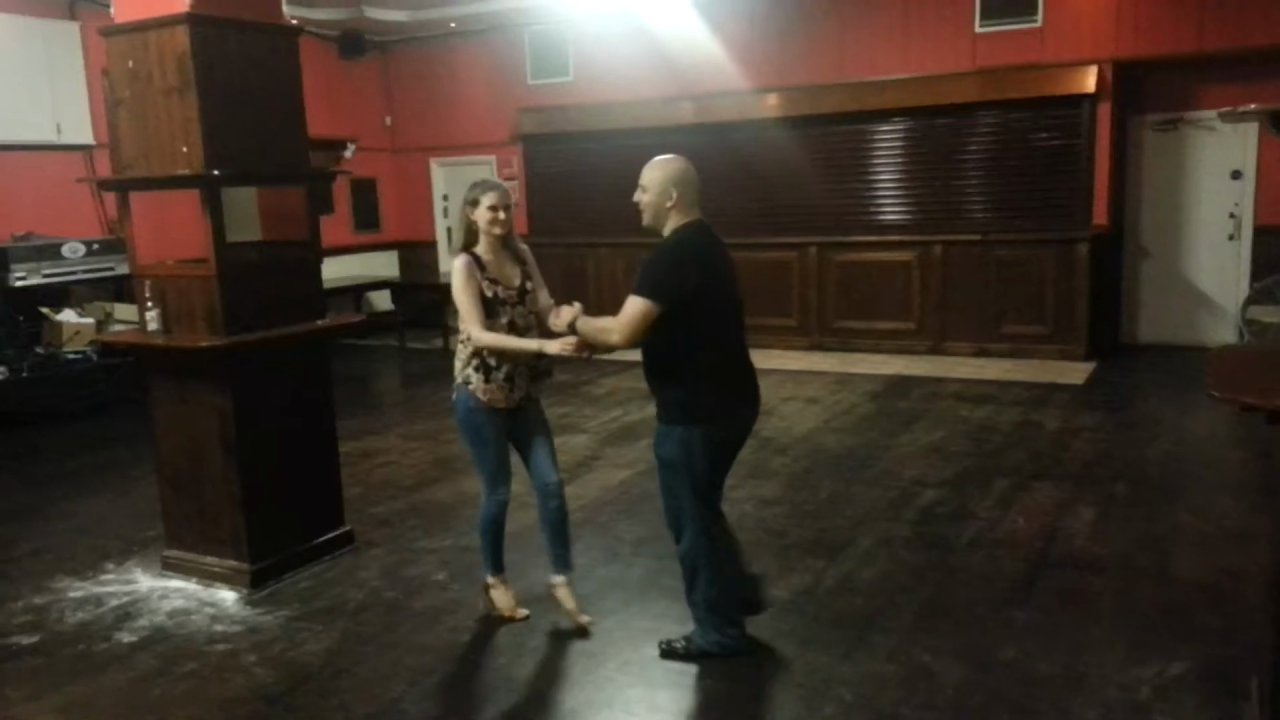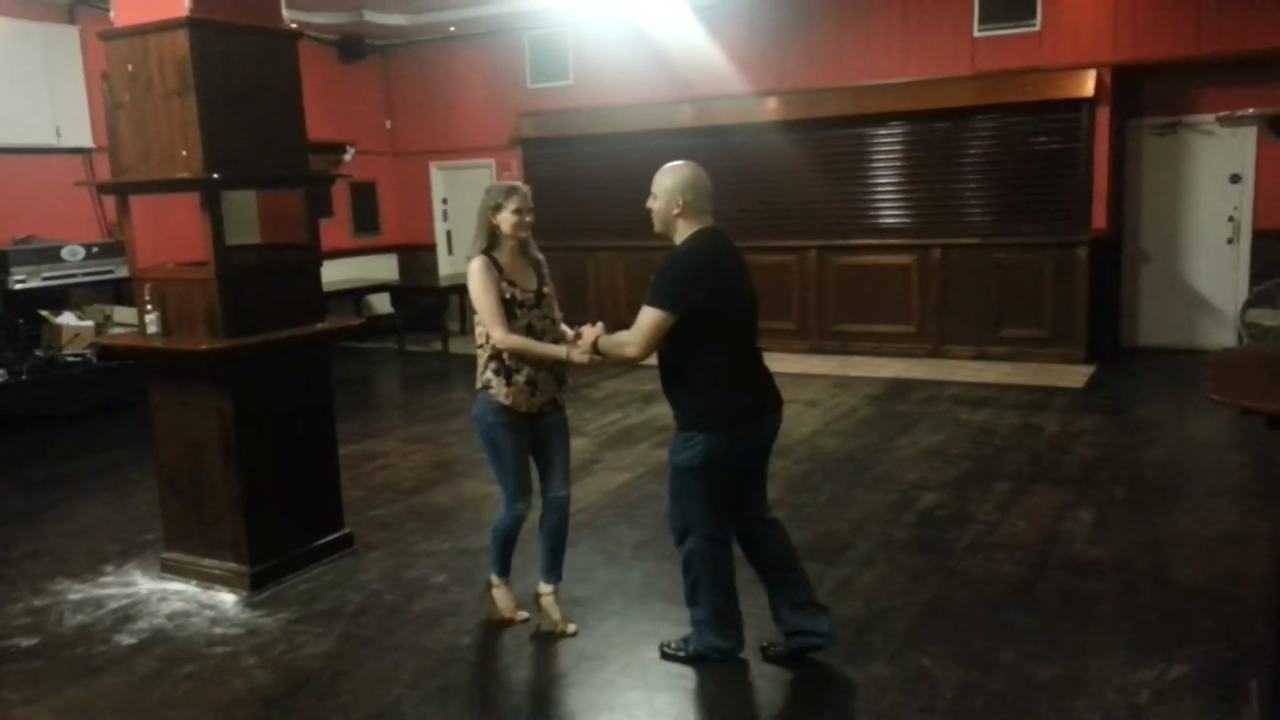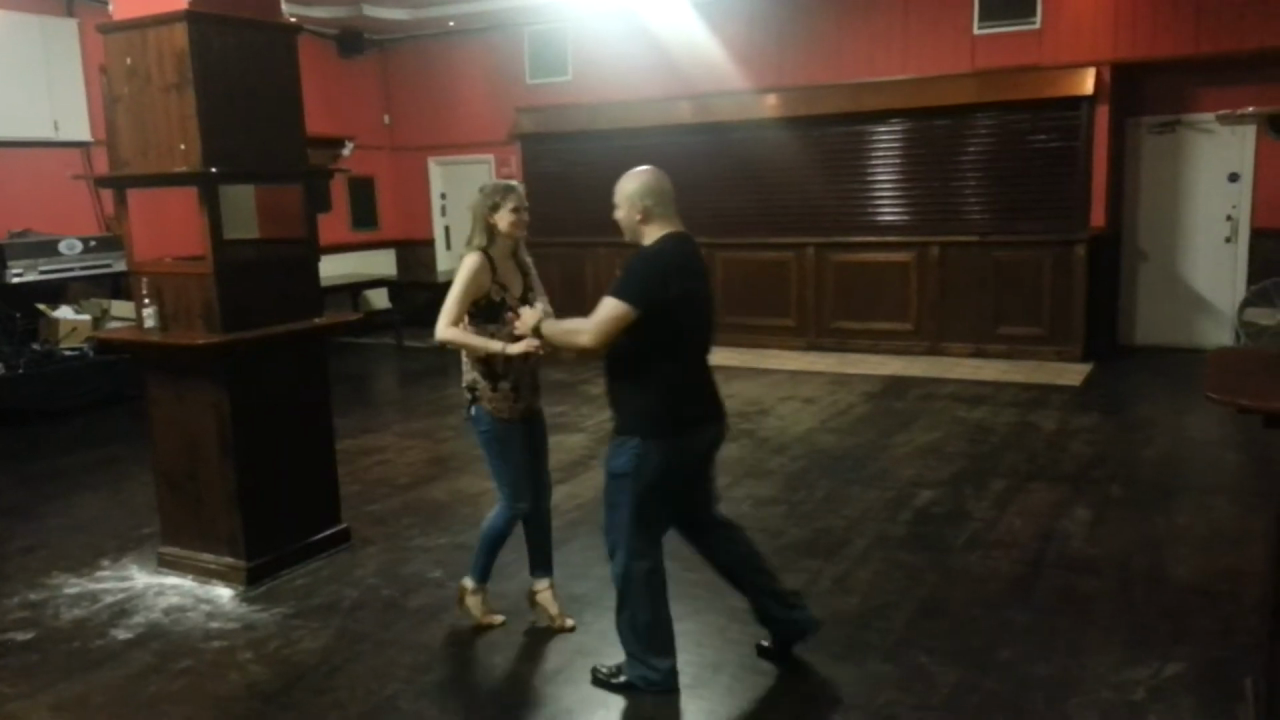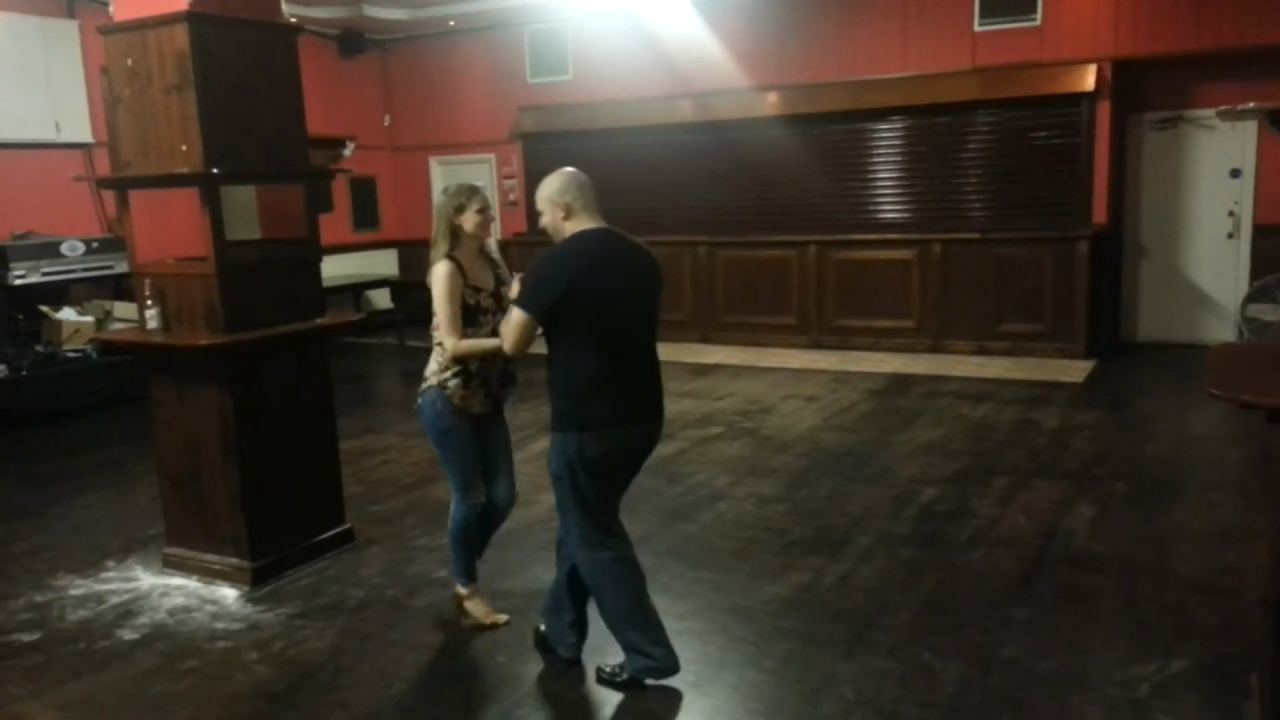
dt=0.4s
person 1, frame 1
left shoulder: (675, 255)
right shoulder: (701, 245)
left elbow: (624, 333)
left wrist: (575, 323)
right wrist: (595, 332)
left hip: (698, 412)
right hip: (724, 402)
left knee: (693, 518)
right knee: (697, 509)
left ankle: (718, 633)
right ankle: (739, 591)
person 1, frame 2
left shoulder: (685, 264)
right shoulder: (721, 252)
left elbow: (638, 345)
left wrist: (596, 342)
right wrist: (611, 340)
left hip: (715, 423)
right hip: (752, 411)
left knee: (699, 530)
right knee: (754, 521)
left ankle: (714, 637)
right ankle: (806, 627)
person 1, frame 3
left shoulder: (652, 265)
right shoulder: (684, 257)
left elbow: (593, 335)
left wrist: (540, 326)
right wrist: (556, 328)
left hip: (653, 432)
right hip: (695, 422)
left knee: (632, 548)
right knee: (705, 526)
left ankle: (649, 666)
right ankle: (787, 619)
person 1, frame 4
left shoulder: (557, 265)
right shoulder: (640, 258)
left elbow: (512, 343)
left wrist: (520, 302)
left hip: (586, 425)
right hip: (642, 416)
left knee: (595, 539)
right knee: (585, 524)
left ankle: (648, 654)
right ankle: (562, 632)
person 2, frame 1
left shoulder: (522, 255)
right shoulder: (465, 265)
left elbow: (545, 311)
right elbow: (478, 335)
right wrist: (544, 345)
left hip: (523, 391)
right hip: (480, 394)
left knee: (552, 484)
right knee: (498, 491)
left ankle: (561, 580)
right ankle: (495, 581)
person 2, frame 2
left shoulder: (536, 261)
right shoulder: (482, 267)
left elbow: (551, 324)
right elbow: (502, 338)
left wrist: (575, 337)
right wrist: (567, 354)
left hip: (546, 398)
right hip: (501, 401)
left knee: (558, 496)
right knee: (518, 503)
left ankle: (547, 591)
right ankle: (498, 581)
person 2, frame 3
left shoulder: (522, 262)
right shoulder: (477, 263)
left elbow: (544, 316)
right elbow: (444, 330)
right wrist: (505, 347)
left hip: (525, 394)
right hip: (491, 399)
left knee: (540, 496)
right knee: (516, 501)
left ankle: (541, 587)
right ankle: (472, 587)
person 2, frame 4
left shoulder: (492, 261)
right shoulder: (447, 270)
left elbow: (511, 315)
right elbow: (453, 346)
left hip: (487, 396)
right hip: (447, 398)
left knee: (503, 493)
right knee: (469, 495)
left ankle: (467, 561)
right ankle: (465, 589)
